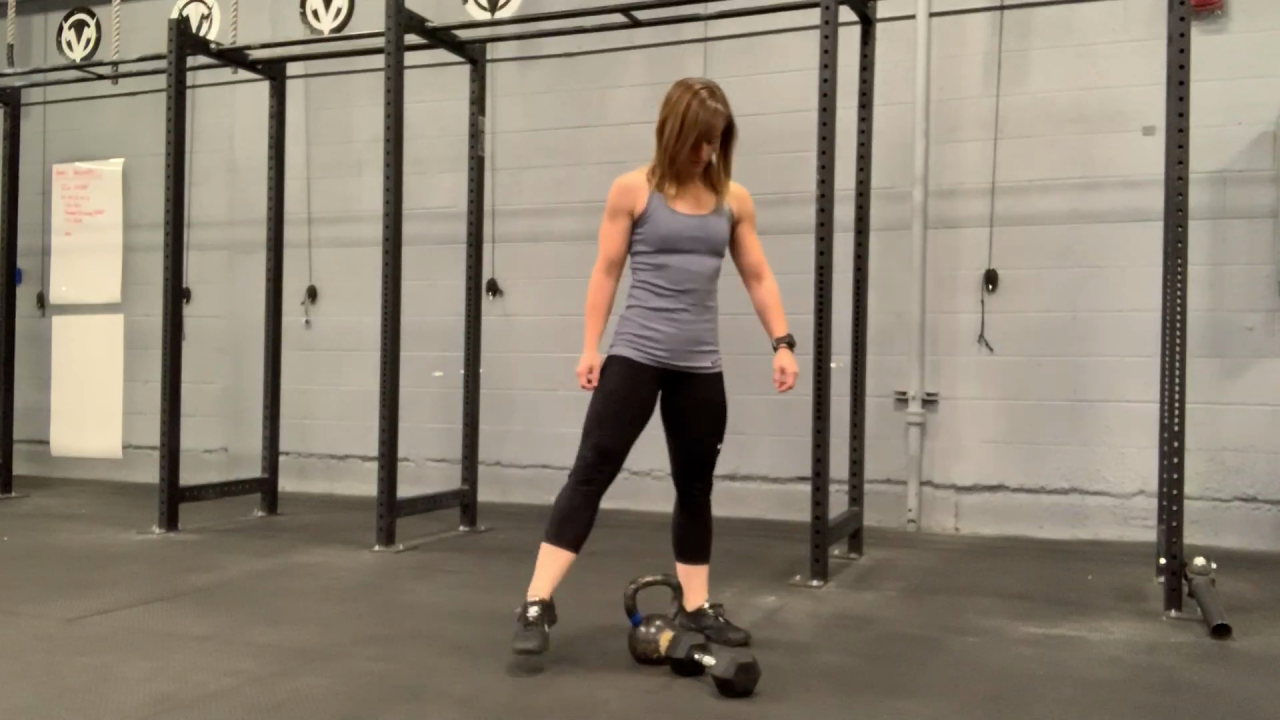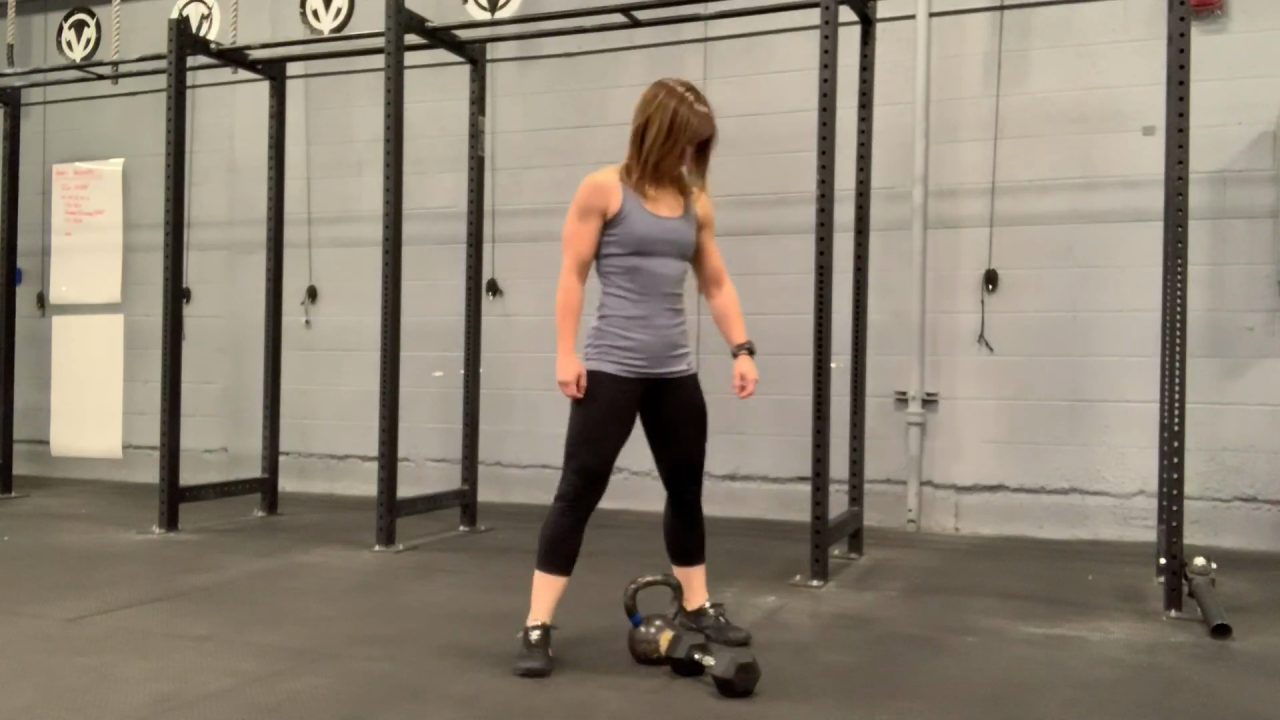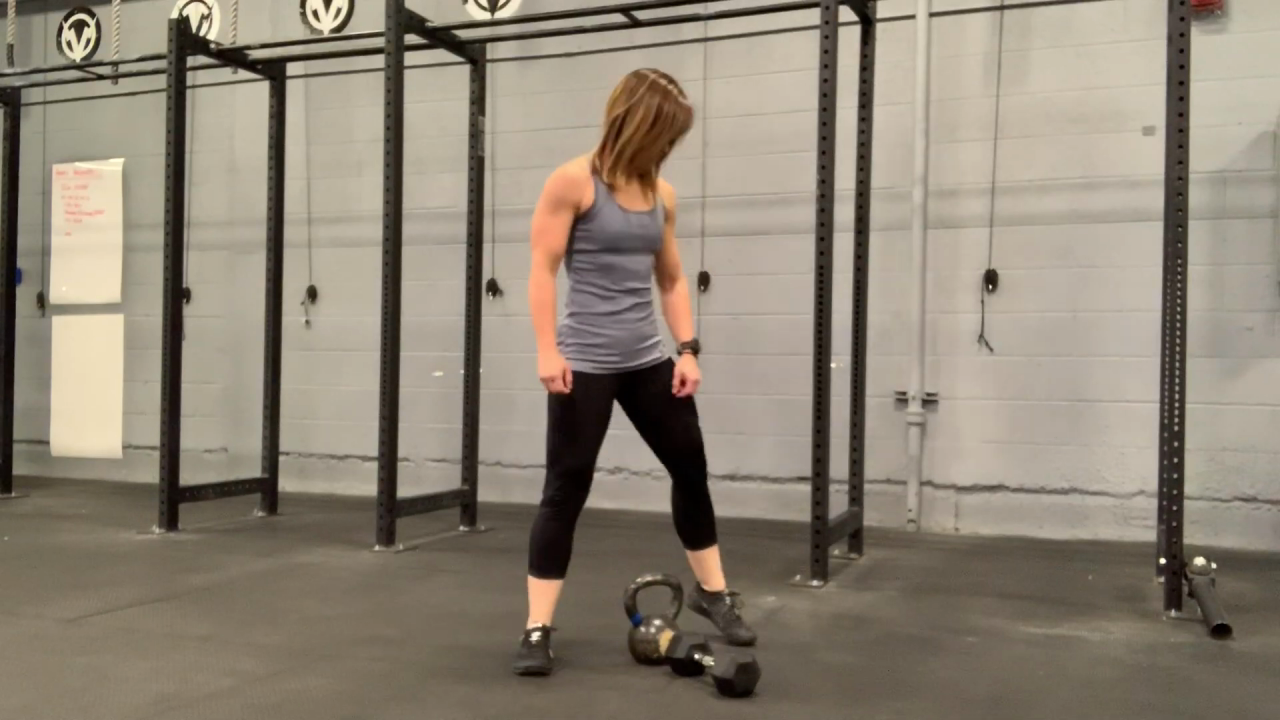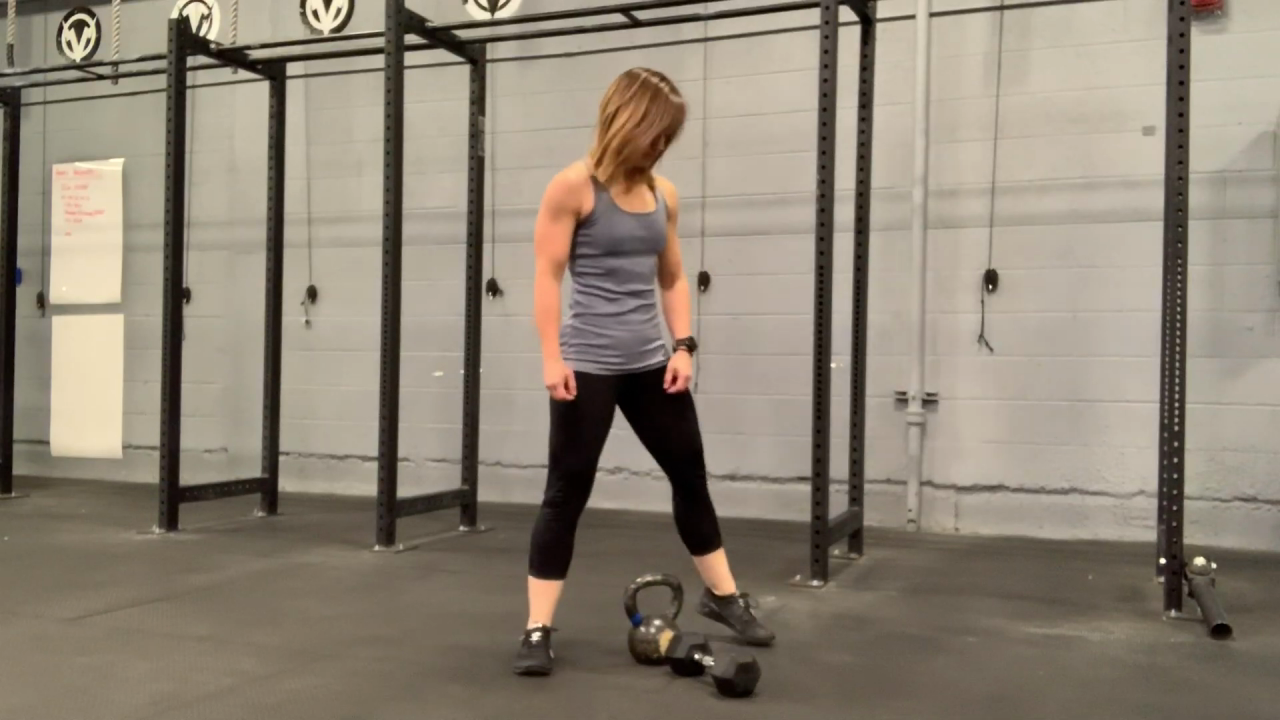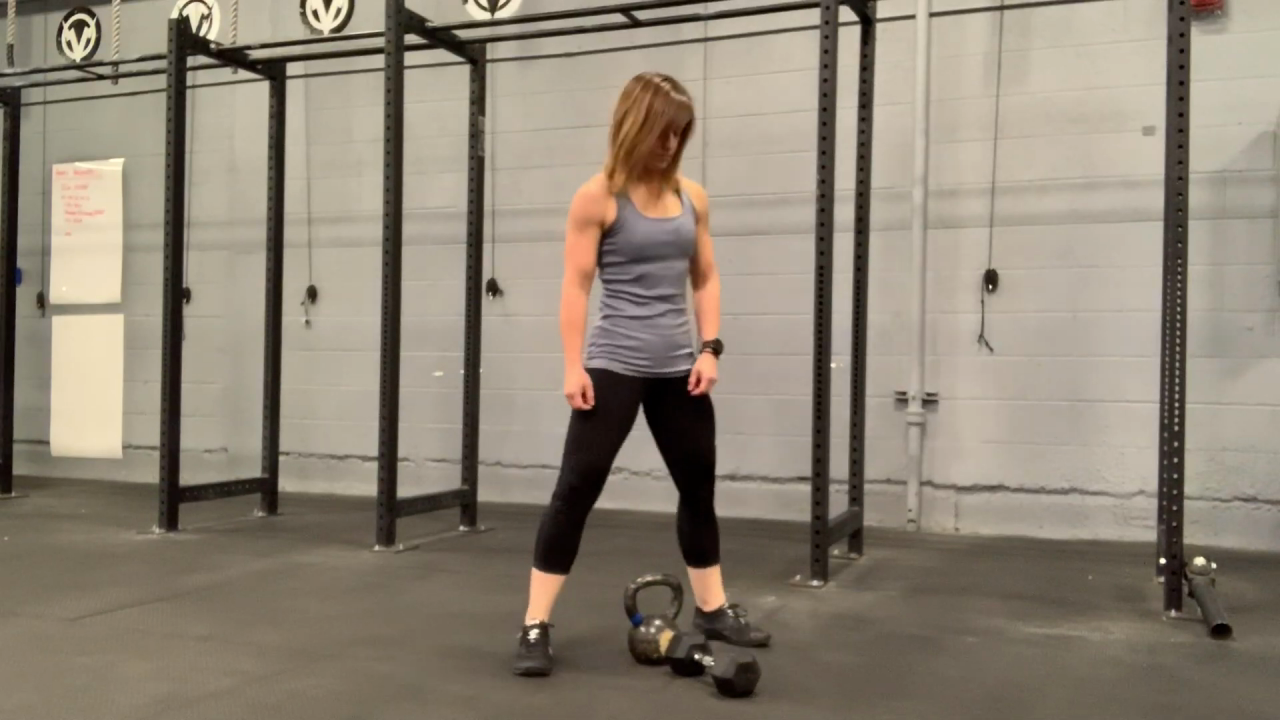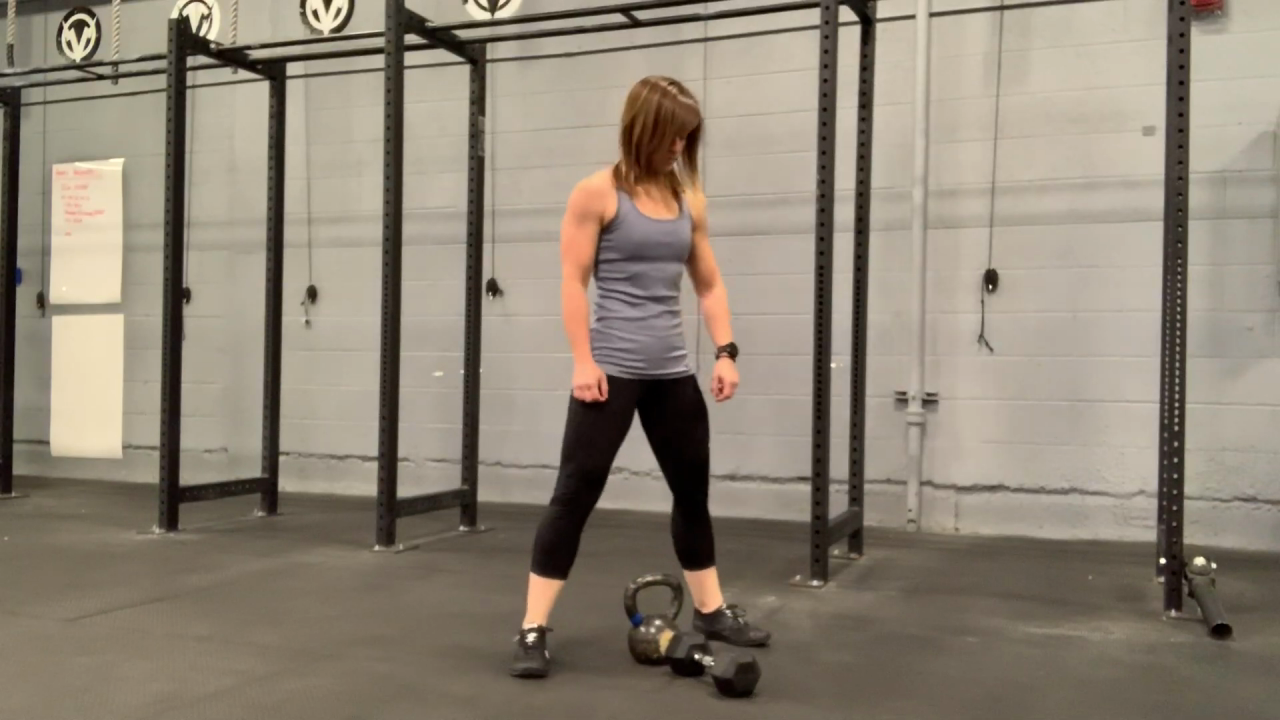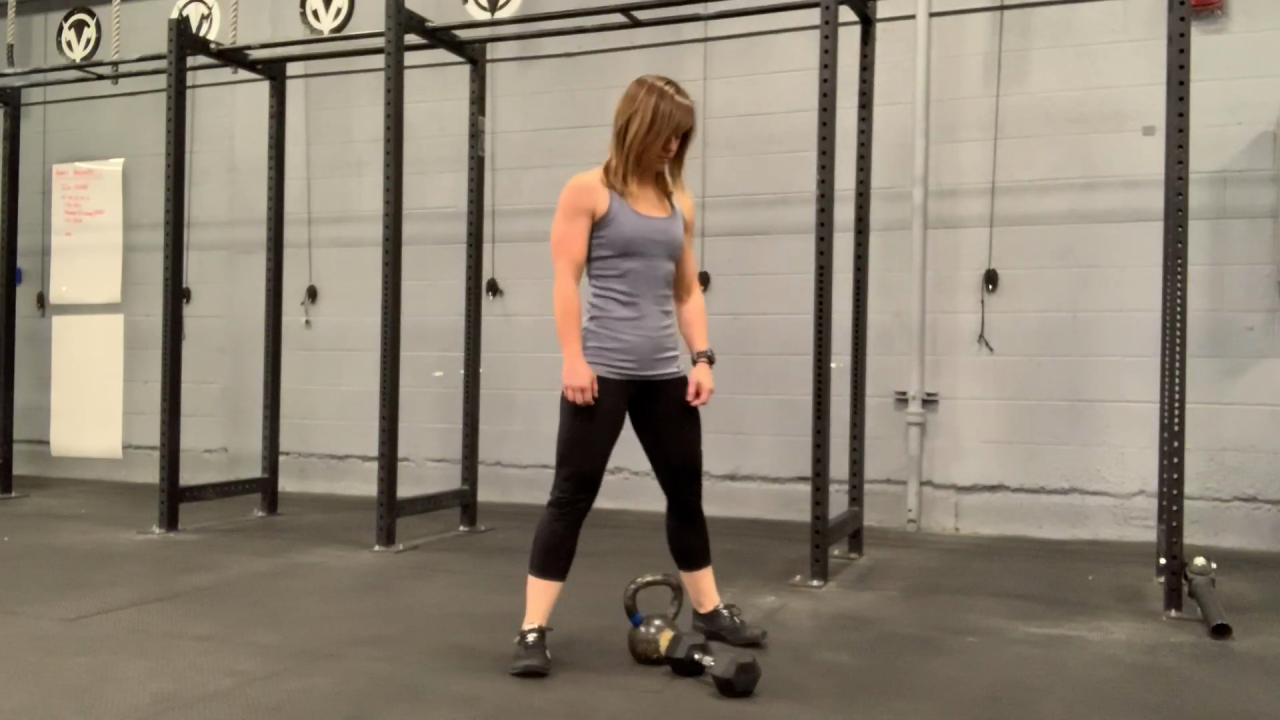
dt=0.2s
person 1, frame 1
left shoulder: (733, 199)
right shoulder: (634, 190)
left elbow: (758, 277)
right elbow: (606, 272)
left wrist: (782, 342)
right wrist: (590, 346)
left hip: (700, 363)
right hip: (635, 354)
left knee: (697, 484)
right knee: (594, 467)
left ankle: (696, 607)
right ankle: (538, 604)
person 1, frame 2
left shoulder: (696, 203)
right shoulder: (603, 190)
left elbow: (717, 283)
right elbow: (573, 277)
left wrist: (742, 349)
right wrist: (567, 353)
left hip: (674, 367)
right hip: (611, 366)
left knee: (686, 486)
right knee: (580, 487)
left ankle: (697, 606)
right ankle: (537, 627)
person 1, frame 3
left shoulder: (661, 195)
right shoulder: (573, 182)
right elbow: (543, 270)
left wrist: (688, 348)
right wrist: (547, 350)
left hip: (648, 359)
right hip: (585, 362)
left knee: (691, 467)
right knee: (566, 491)
left ankle: (712, 590)
right ankle: (537, 629)
person 1, frame 4
left shoulder: (661, 192)
right shoulder: (574, 187)
right elbow: (548, 275)
left wrist: (683, 345)
right wrist: (551, 356)
left hip: (650, 362)
right hip: (589, 365)
left knee: (691, 475)
right knee: (567, 491)
left ankle: (723, 595)
right ankle: (537, 629)
person 1, frame 5
left shoulder: (691, 197)
right shoulder: (598, 197)
left elbow: (706, 280)
right elbow: (577, 285)
left wrist: (710, 347)
right wrist: (573, 365)
left hip: (678, 367)
right hip: (614, 366)
left knee: (699, 487)
right knee: (577, 487)
left ankle: (713, 609)
right ankle: (535, 627)
person 1, frame 6
left shoulder: (690, 202)
right shoulder: (597, 193)
left elbow: (708, 284)
right elbow: (573, 281)
left wrist: (725, 351)
right wrist: (582, 360)
left hip: (672, 370)
right hip: (611, 369)
left knee: (693, 489)
right knee: (576, 492)
left ankle: (712, 611)
right ankle: (532, 630)
person 1, frame 7
left shoulder: (680, 204)
right shoulder: (589, 189)
left elbow: (688, 291)
right elbow: (565, 277)
left wrist: (701, 359)
right wrist: (572, 358)
left hip: (664, 373)
right hip: (602, 369)
left knee: (686, 490)
right knee: (572, 494)
left ankle: (709, 609)
right ankle: (532, 630)
